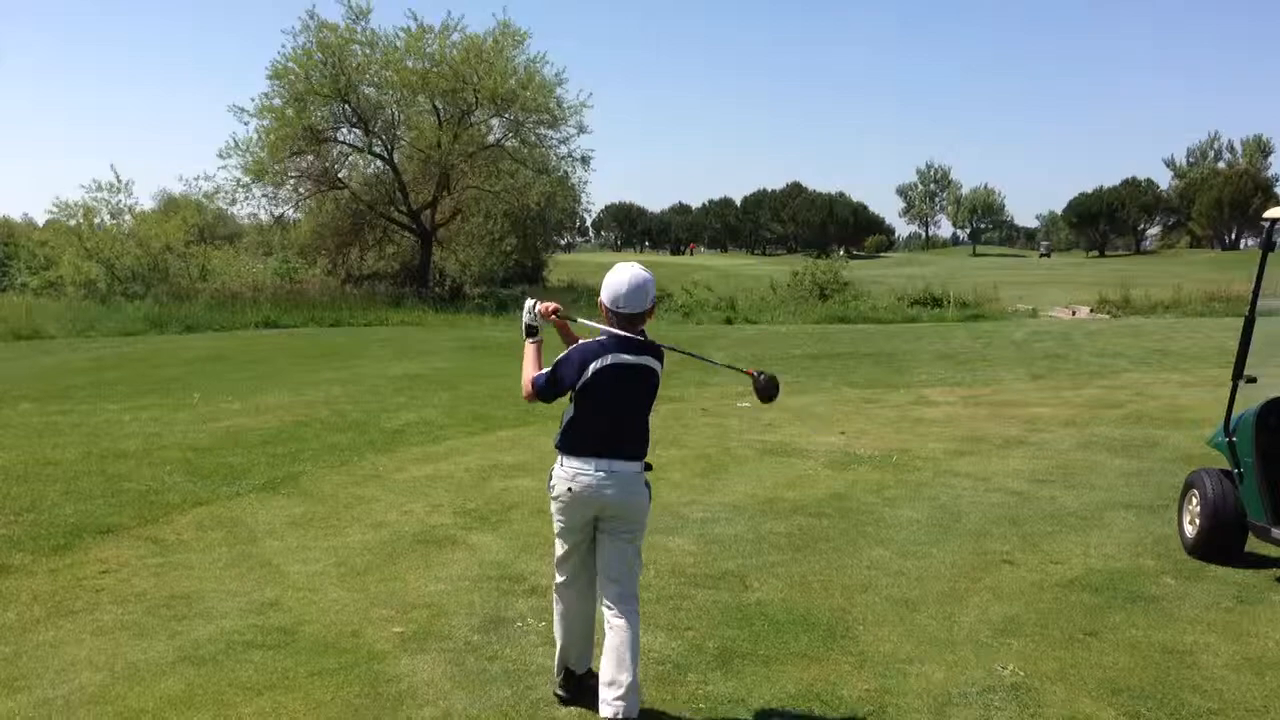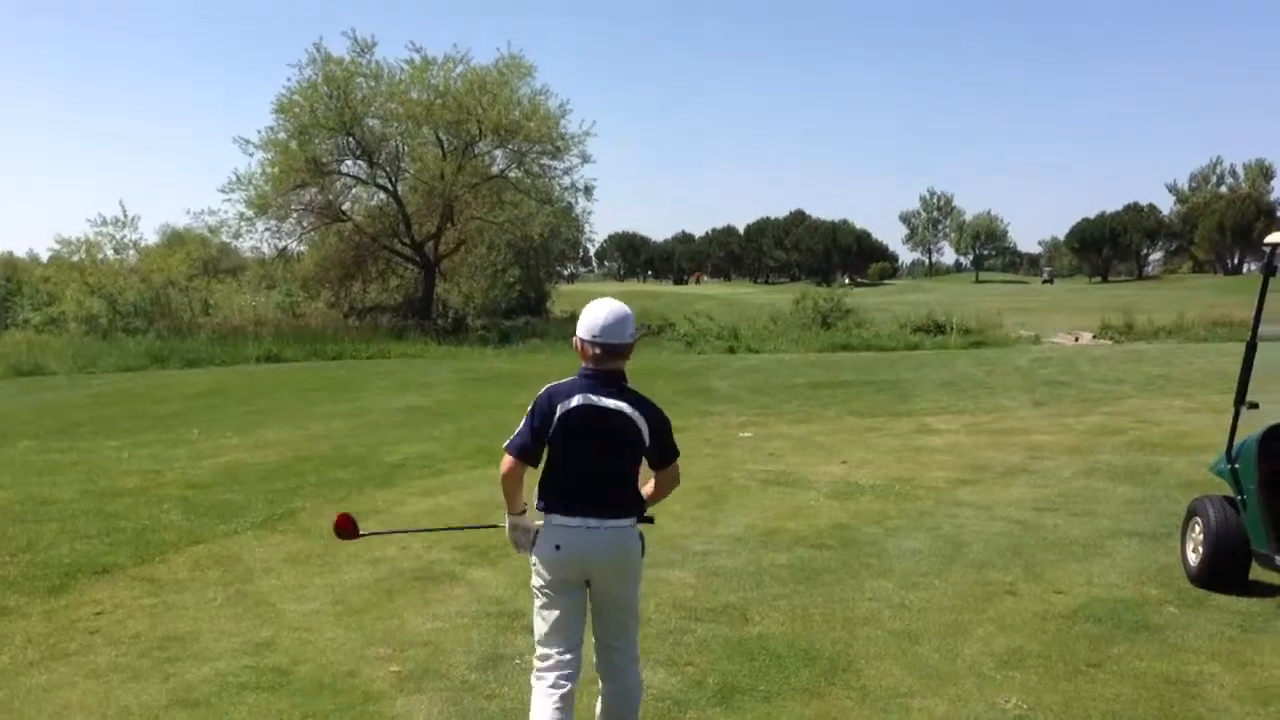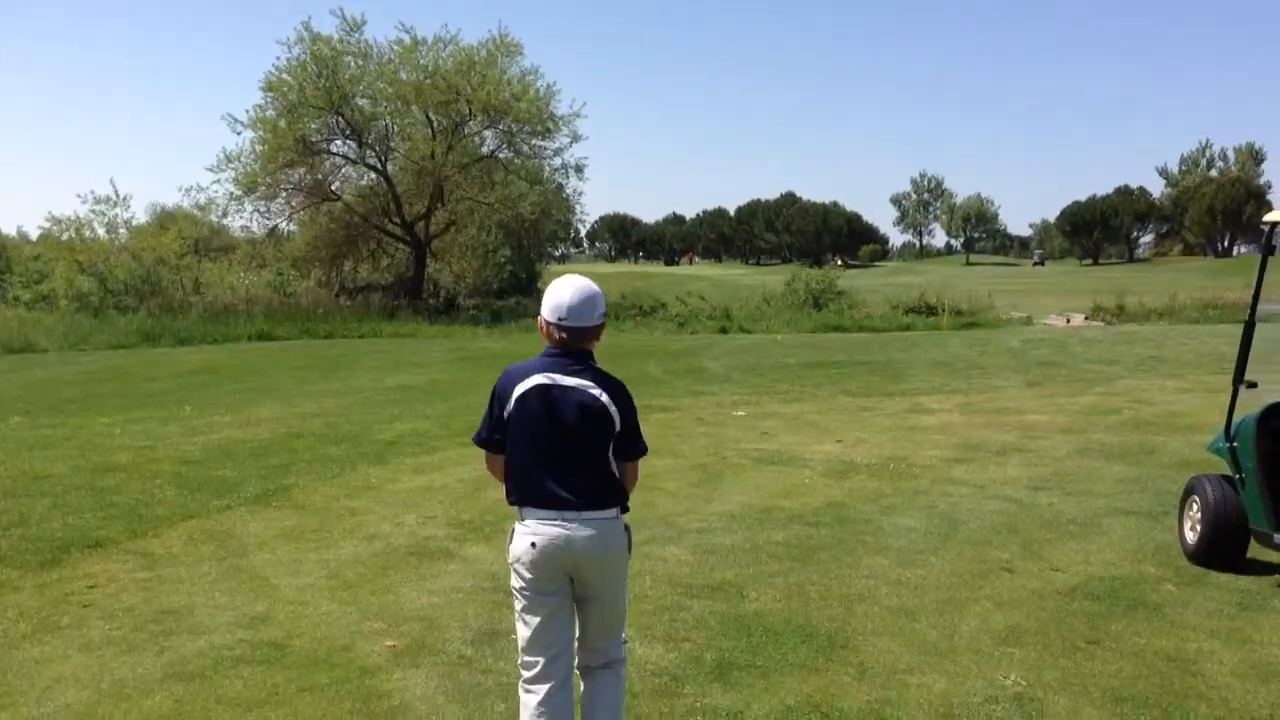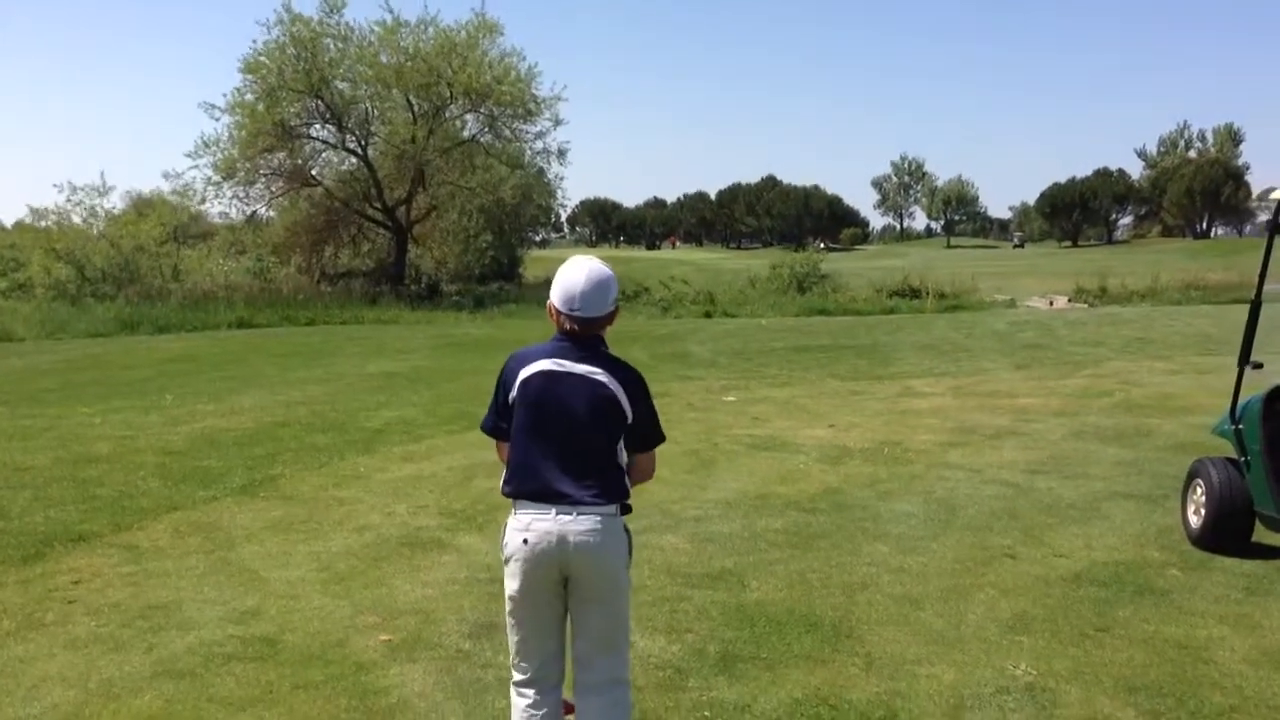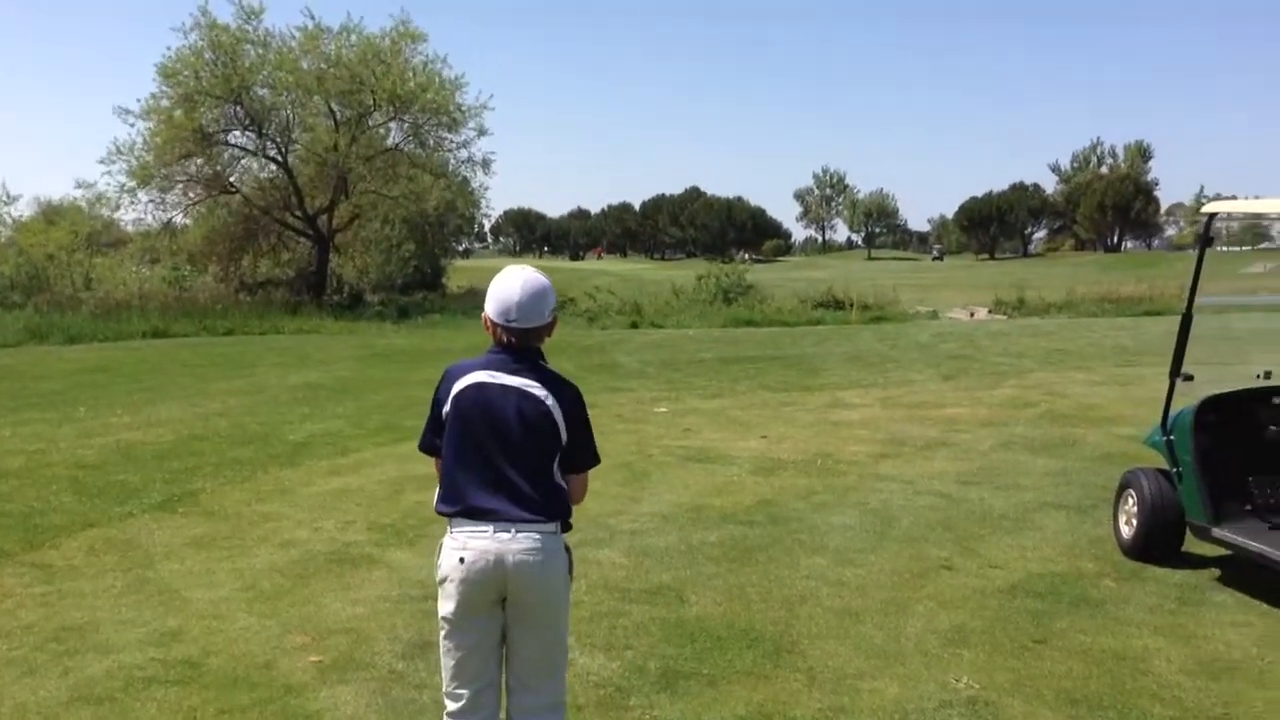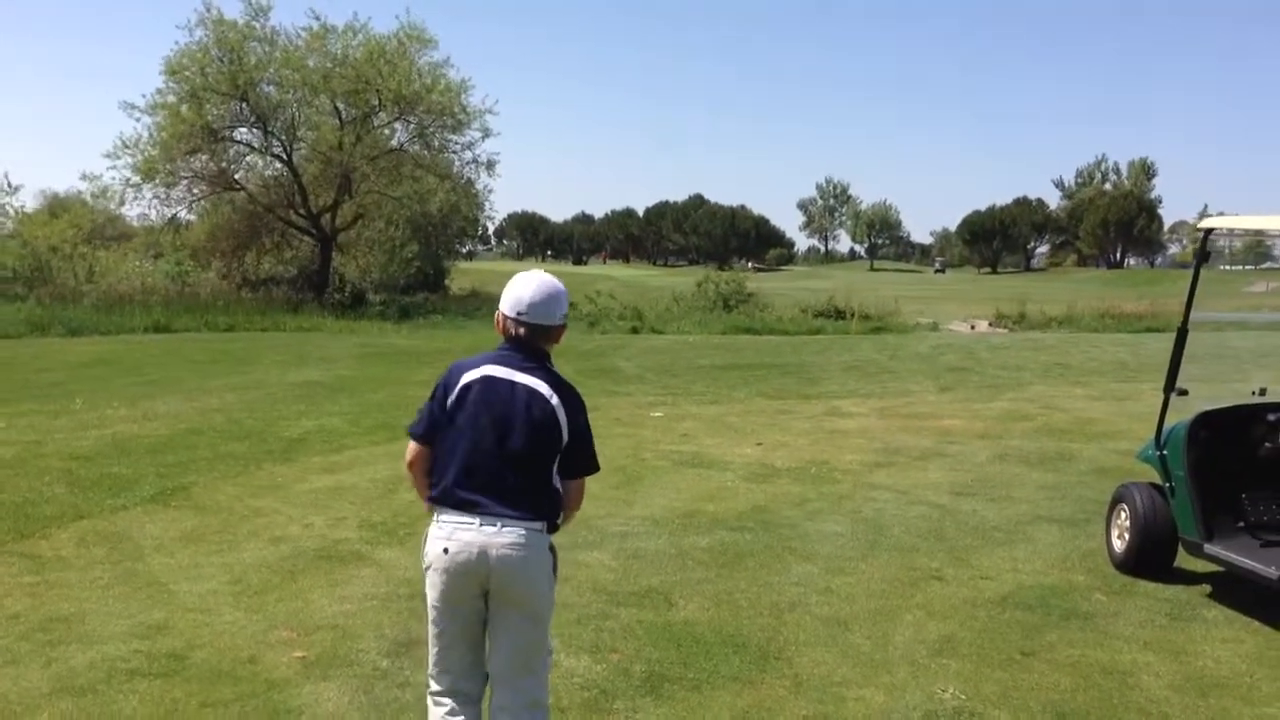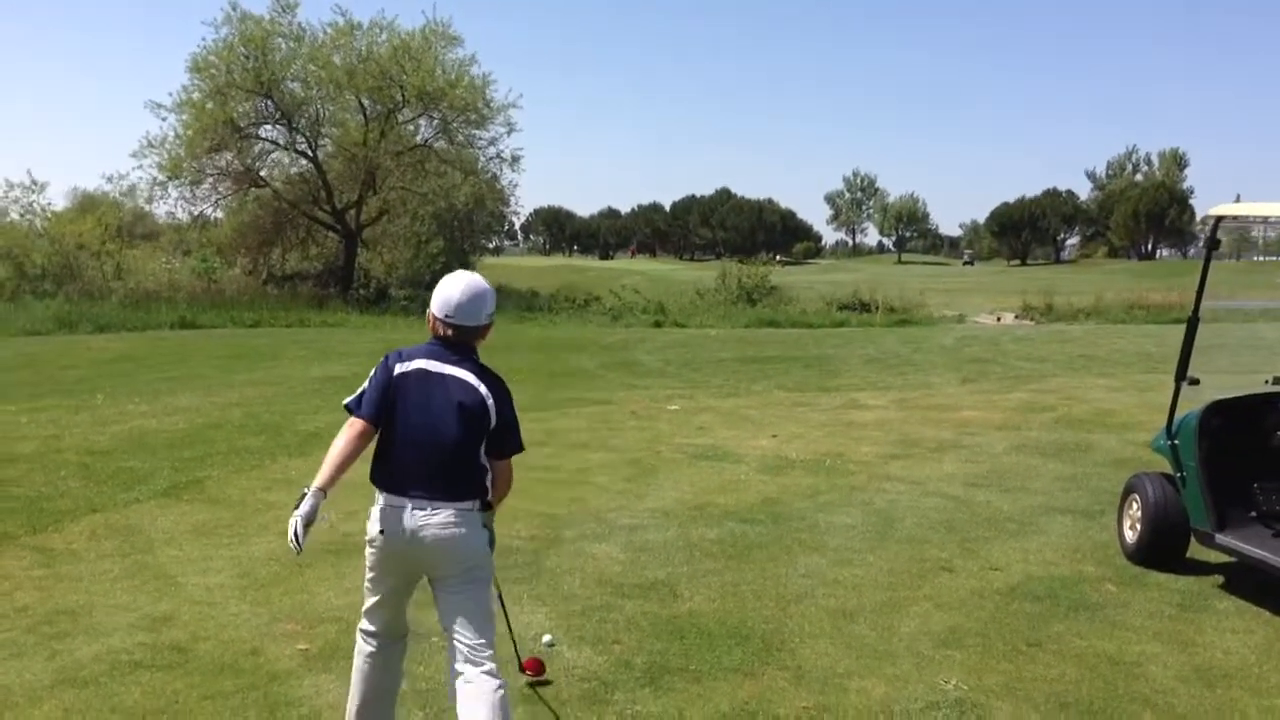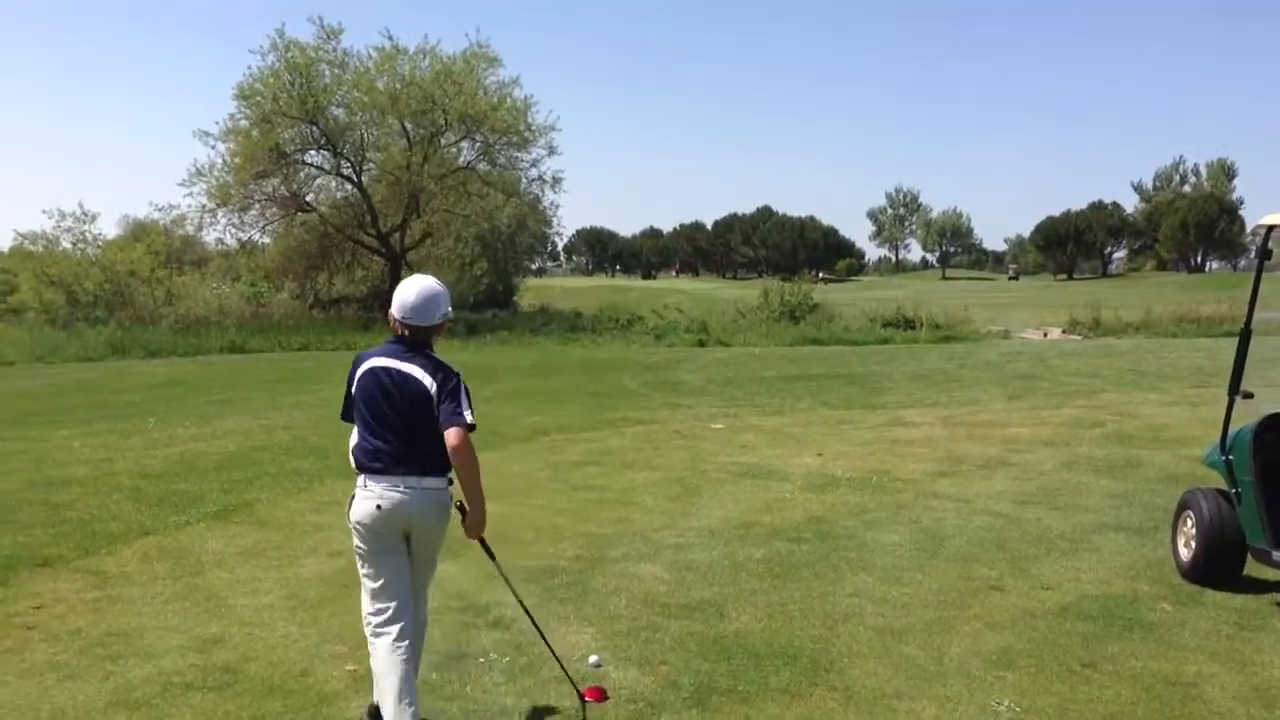
dt=0.5s
person 1, frame 1
left shoulder: (585, 355)
right shoulder: (654, 357)
left elbow: (531, 390)
left wrist: (533, 333)
right wrist: (561, 324)
left hip: (576, 478)
right hip: (628, 484)
left knee: (571, 583)
right knee: (620, 597)
left ankle: (572, 675)
person 1, frame 2
left shoulder: (553, 399)
right shoulder: (643, 410)
left elbow: (510, 469)
right elbow: (669, 476)
left wrist: (516, 516)
left hip: (559, 538)
right hip: (620, 540)
left knee: (554, 665)
right knee: (620, 655)
person 1, frame 3
left shoulder: (513, 382)
right shoulder: (612, 391)
left elbow: (495, 464)
right elbow: (628, 475)
left hip: (536, 535)
right hip: (602, 534)
left knee: (541, 669)
right knee: (603, 660)
person 1, frame 4
left shoulder: (520, 367)
right shoulder: (624, 379)
left elbow: (505, 452)
right elbow: (643, 471)
left hip: (530, 528)
right hip: (599, 531)
left knee: (532, 678)
right knee: (603, 676)
person 1, frame 5
left shoulder: (456, 380)
right shoulder: (561, 394)
left elbow: (442, 469)
right elbow: (576, 492)
left hip: (467, 547)
right hip: (539, 550)
person 1, frame 6
left shoulder: (461, 375)
right shoulder: (564, 398)
left elbow: (416, 459)
right elbow: (573, 496)
left hip: (453, 536)
right hip: (524, 546)
person 1, frame 7
left shoulder: (395, 366)
right shoulder: (491, 387)
left elbow: (357, 431)
right elbow: (502, 476)
left wrist: (315, 493)
right wrist: (486, 509)
left hip: (393, 520)
right hip: (458, 527)
left knee: (380, 633)
right knee: (475, 660)
person 1, frame 8
left shoulder: (363, 365)
right shoulder: (443, 377)
right elbow: (457, 443)
right wrist: (477, 507)
left hip: (375, 496)
right hip: (430, 498)
left knee: (384, 616)
right knee: (411, 601)
